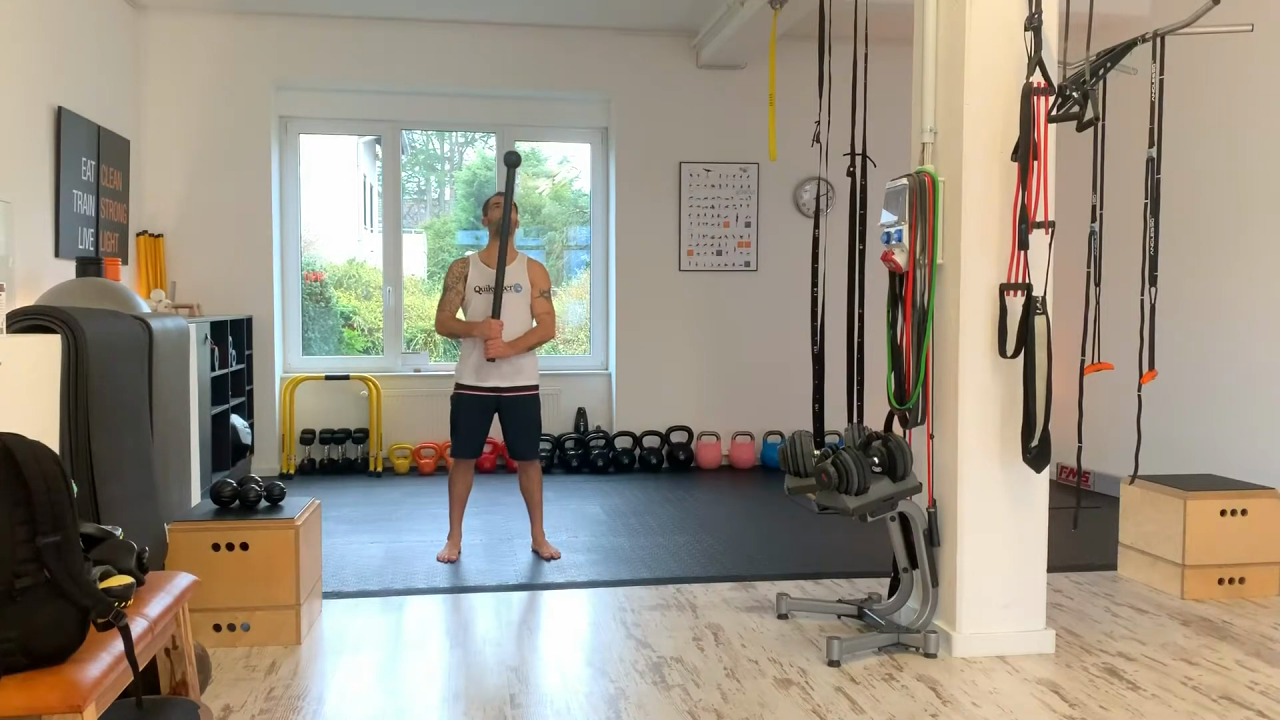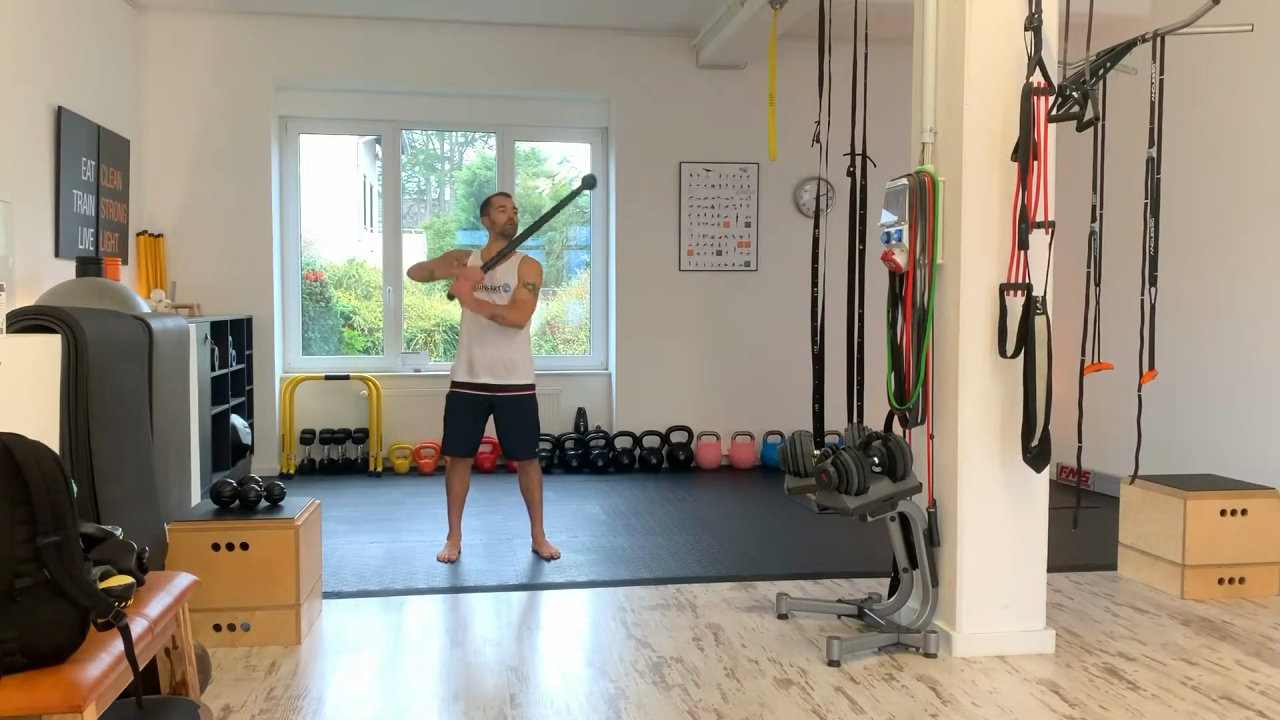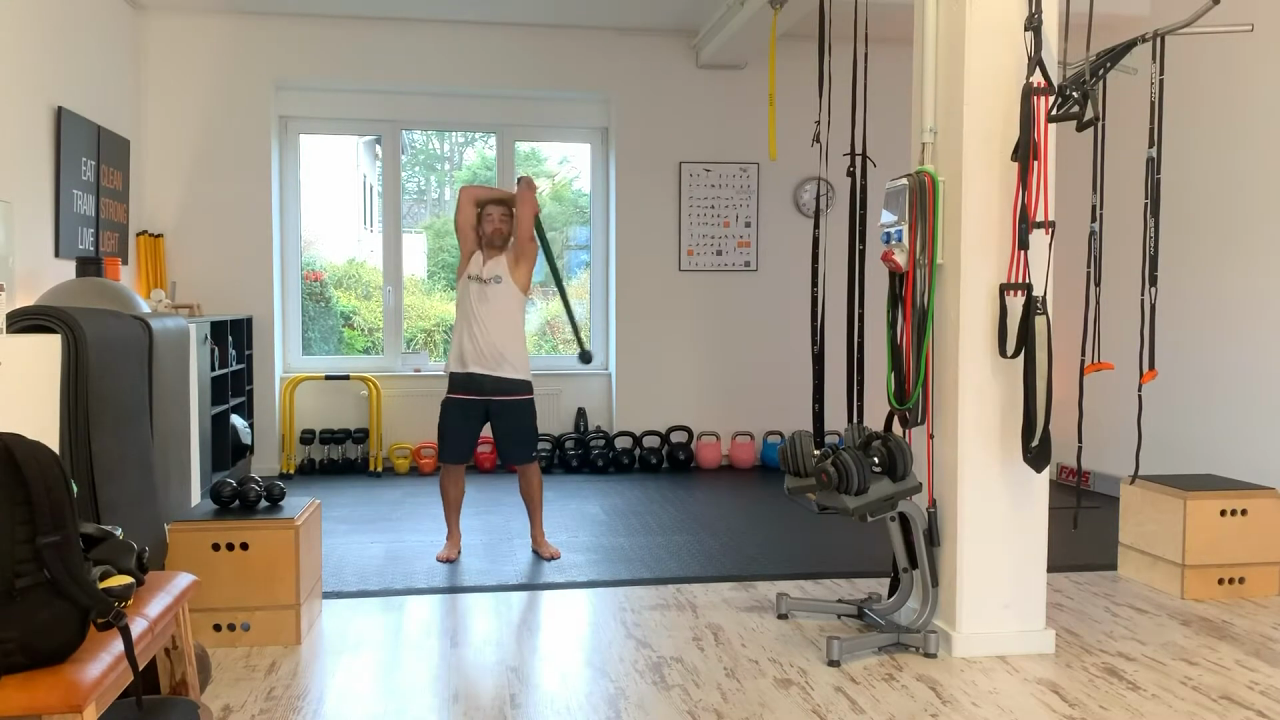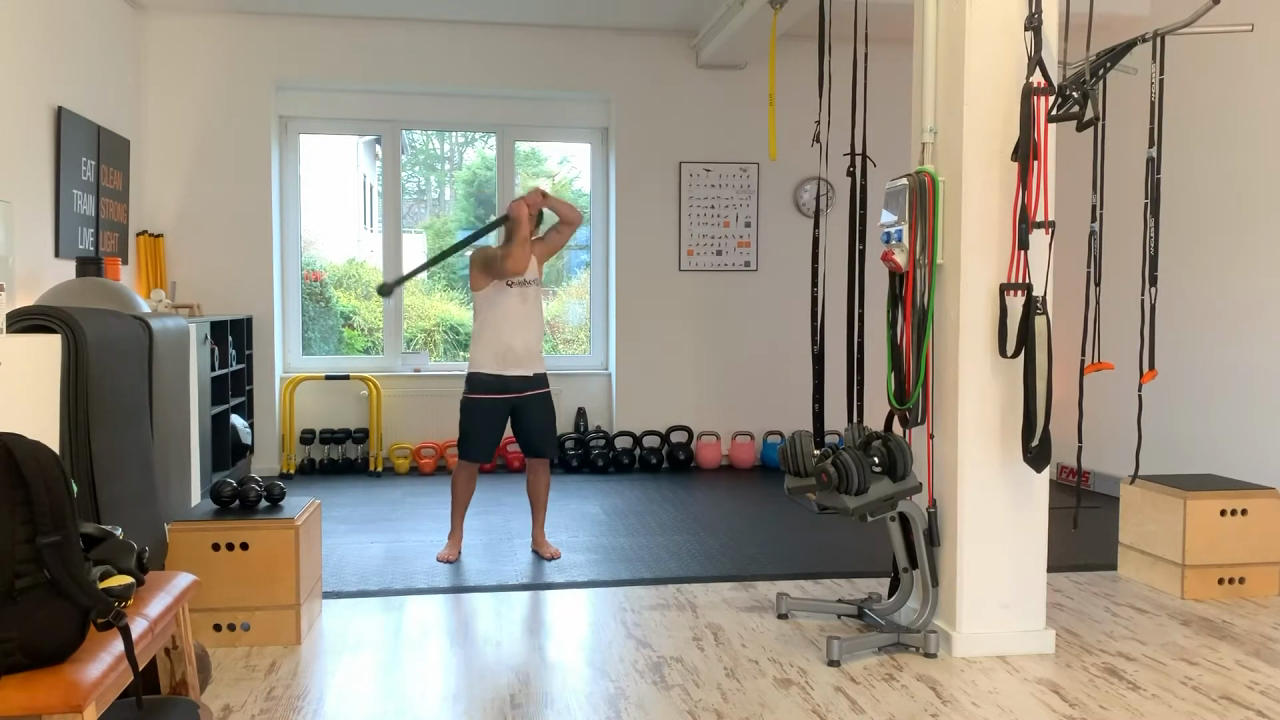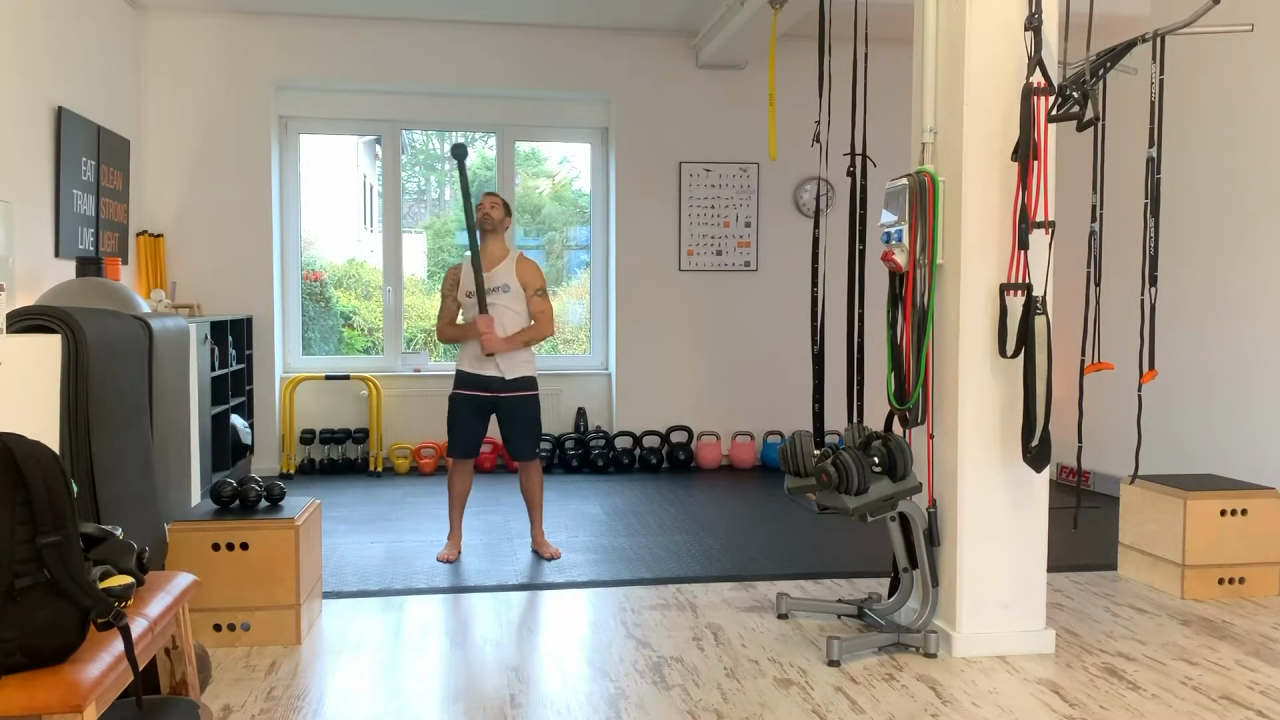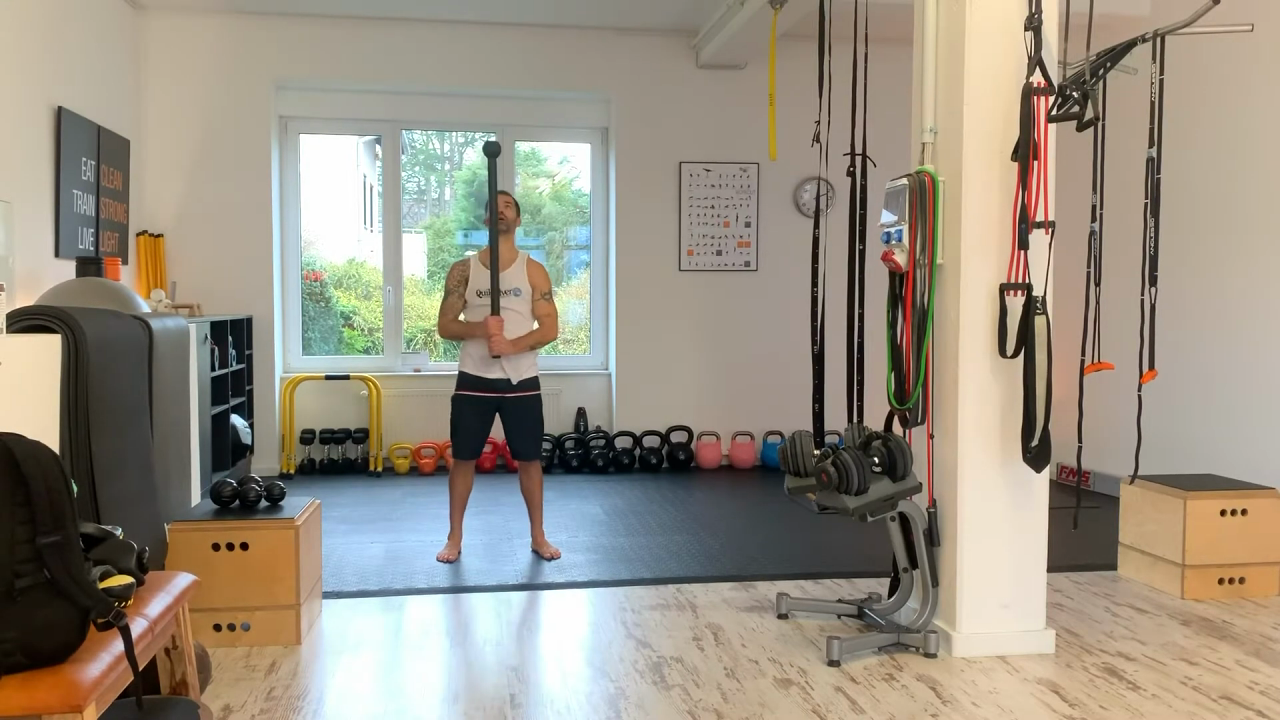
dt=0.4s
person 1, frame 1
left shoulder: (534, 270)
right shoulder: (463, 268)
left elbow: (547, 327)
right elbow: (442, 323)
left wrist: (508, 348)
right wrist: (477, 329)
left hip: (520, 383)
right hip: (472, 382)
left knee: (528, 459)
right knee: (463, 458)
left ankle: (538, 536)
right ankle: (454, 537)
person 1, frame 2
left shoulder: (528, 267)
right shoulder: (464, 260)
left elbow: (519, 316)
right elbow: (415, 272)
left wrist: (473, 302)
right wrist: (455, 268)
left hip: (515, 383)
right hip: (468, 380)
left knee: (527, 459)
right knee: (458, 457)
left ankle: (538, 536)
right ankle: (454, 537)
person 1, frame 3
left shoulder: (519, 259)
right shoulder: (469, 256)
left elbow: (528, 201)
right elbow: (467, 194)
left wrist: (523, 194)
right wrist: (507, 195)
left hip: (511, 382)
right hip: (465, 380)
left knee: (525, 462)
right knee: (452, 462)
left ankle: (538, 536)
right ankle: (453, 538)
person 1, frame 4
left shoulder: (536, 255)
right shoulder: (485, 257)
left elbow: (574, 219)
right elbow: (515, 266)
left wrist: (548, 200)
right wrist: (520, 221)
left hip: (532, 380)
right hip: (487, 380)
left knee: (539, 457)
right knee: (469, 460)
left ankle: (538, 535)
right ankle: (455, 536)
person 1, frame 5
left shoulder: (524, 267)
right shoulder: (457, 273)
left elbow: (545, 326)
right elbow: (443, 330)
left wrist: (504, 343)
right wrist: (471, 330)
left hip: (517, 380)
right hip: (471, 380)
left knee: (528, 458)
right knee: (461, 458)
left ankle: (538, 536)
right ankle: (454, 537)
person 1, frame 6
left shoulder: (533, 270)
right shoulder: (463, 270)
left elbow: (550, 328)
right elbow: (445, 325)
left wrist: (512, 345)
right wrist: (479, 329)
left hip: (522, 381)
right hip: (474, 381)
left knee: (529, 459)
right knee: (463, 459)
left ankle: (538, 536)
right ankle: (455, 537)
